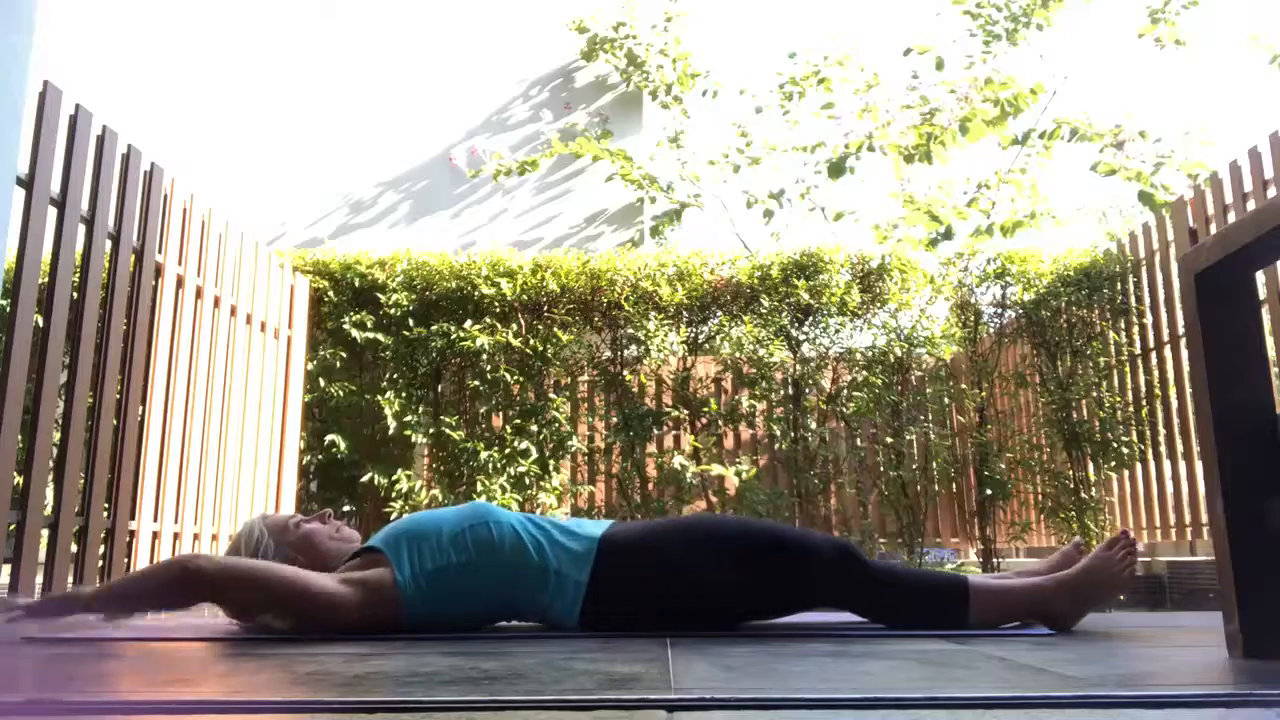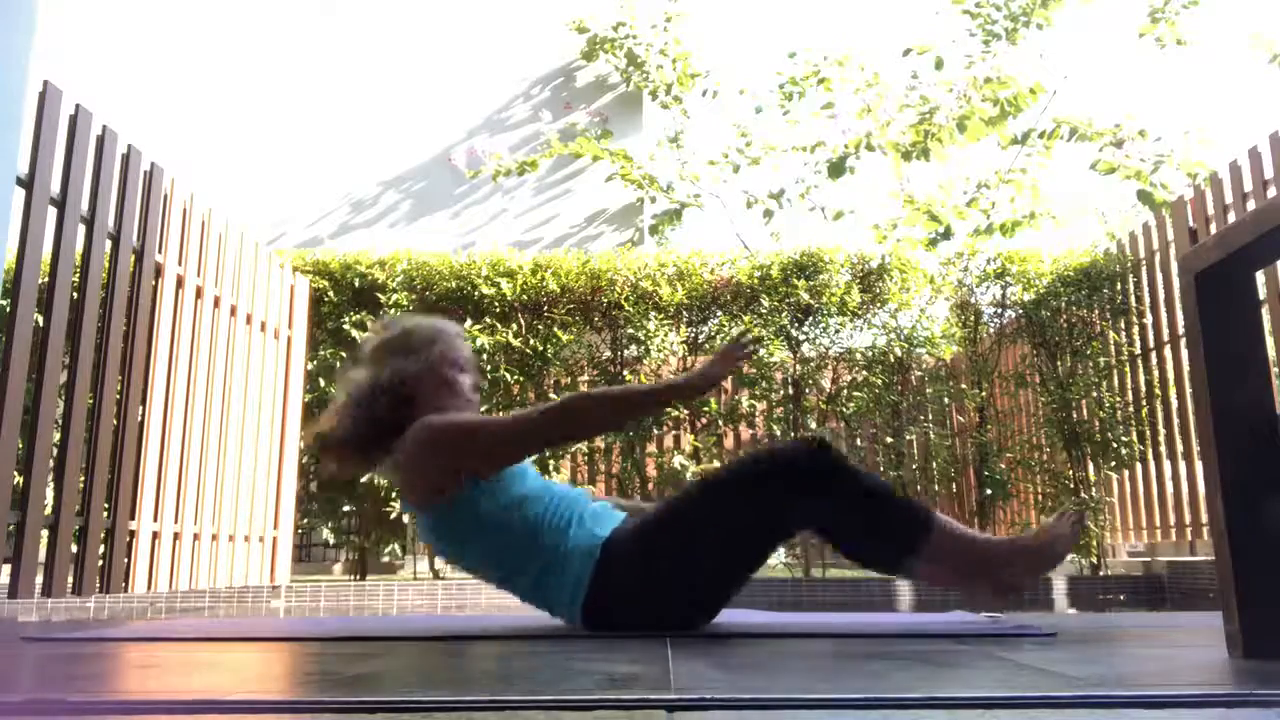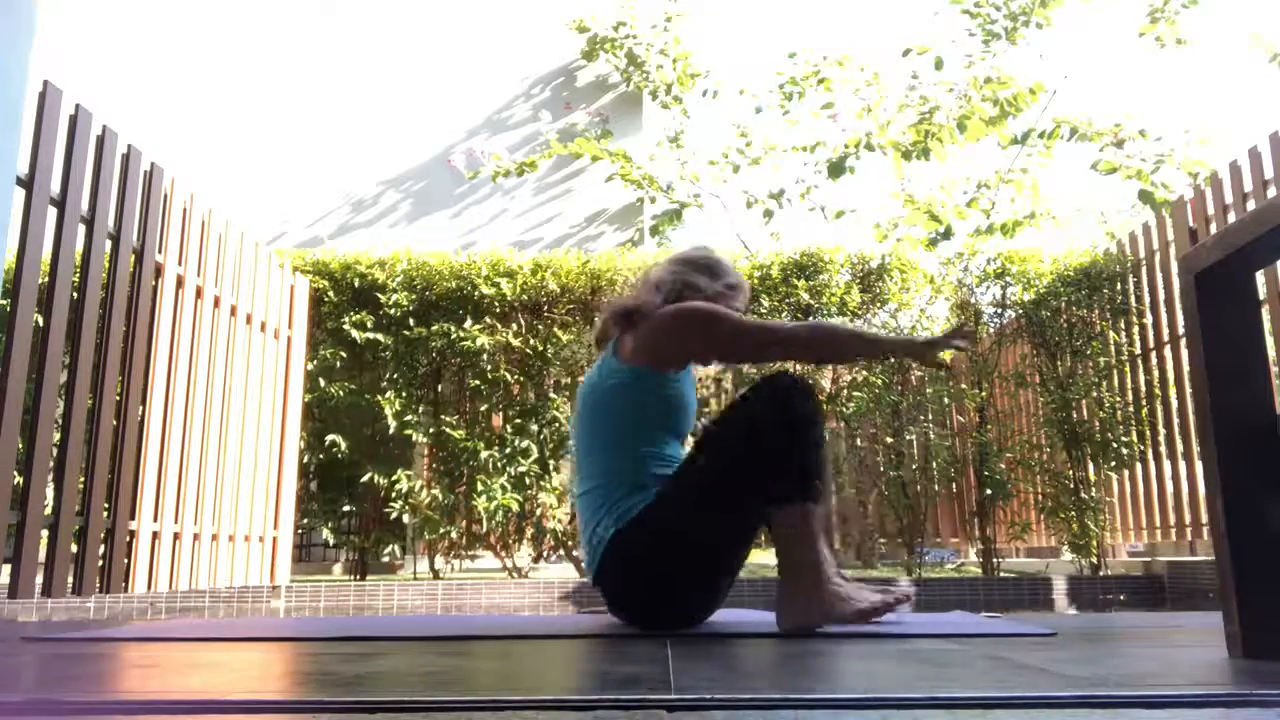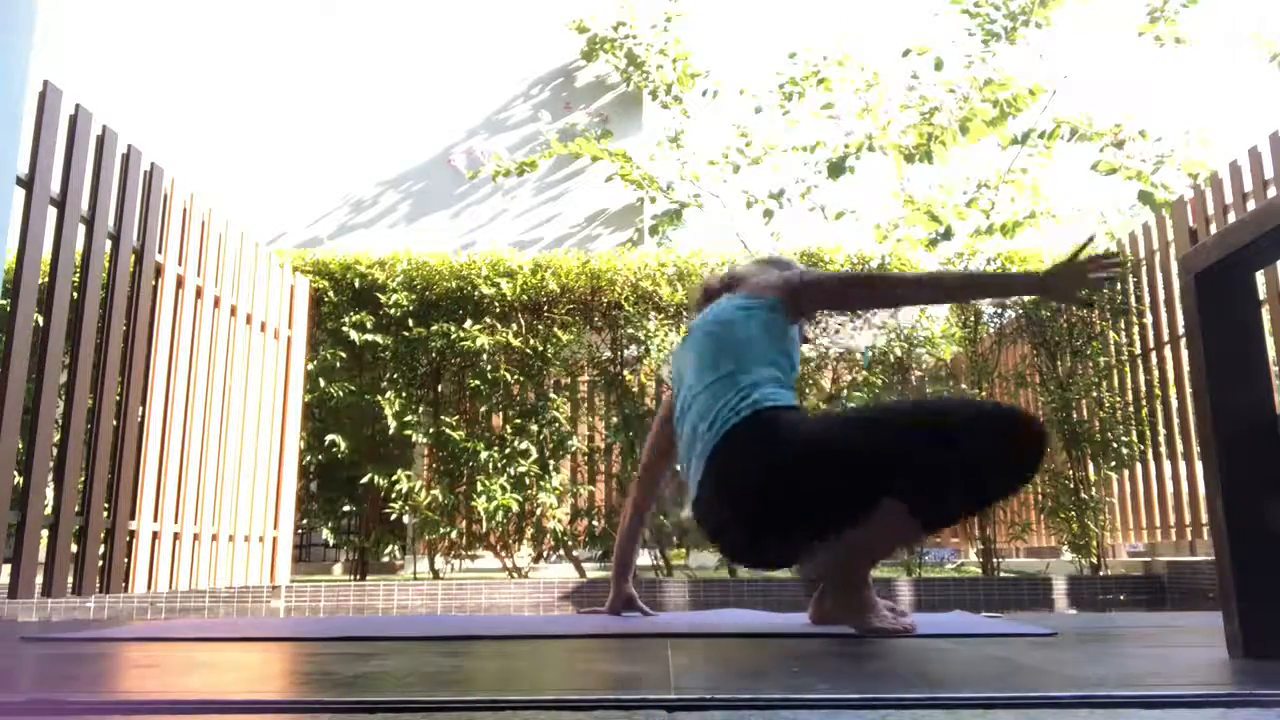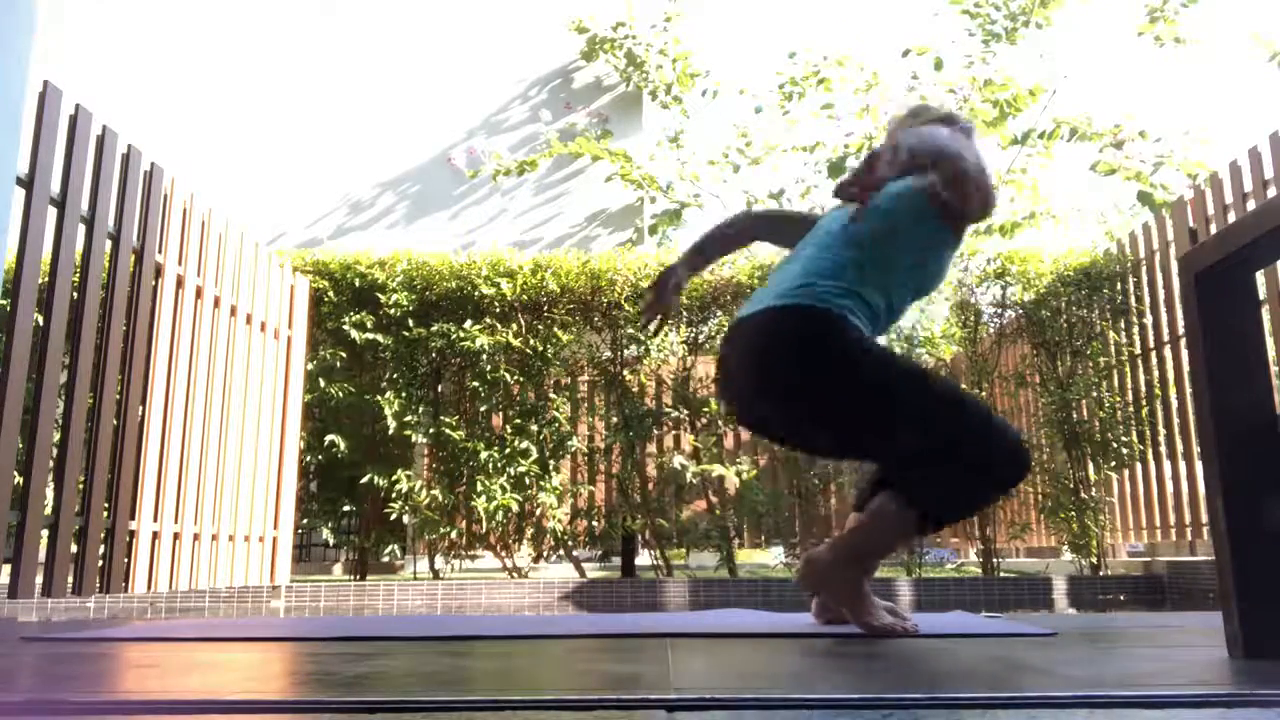
dt=0.5s
person 1, frame 1
left shoulder: (375, 558)
right shoulder: (362, 593)
right elbow: (206, 573)
left hip: (613, 550)
right hip: (615, 584)
left knee: (819, 557)
right knee: (828, 572)
left ankle: (1025, 591)
right ankle: (1039, 597)
person 1, frame 2
left shoulder: (451, 457)
right shoulder: (430, 442)
right elbow: (567, 420)
left wrist: (681, 489)
right wrist: (691, 380)
left hip: (621, 580)
right hip: (627, 591)
left knee: (791, 487)
right knee: (809, 468)
left ankle: (962, 560)
right ankle: (996, 558)
person 1, frame 3
left shoulder: (635, 357)
right shoulder: (676, 324)
right elbow: (803, 341)
right wrist: (912, 348)
left hip: (640, 576)
right hip: (650, 570)
right knee: (784, 399)
left ankle: (813, 579)
right ankle: (809, 588)
person 1, frame 4
left shoulder: (691, 351)
right shoulder: (778, 291)
left elbow: (649, 476)
right elbow: (906, 287)
left wrist: (620, 585)
right wrist: (1036, 282)
left hip: (727, 518)
right hip: (770, 468)
right knee: (1011, 438)
left ankle: (837, 590)
right ankle: (843, 569)
person 1, frame 5
left shoulder: (867, 207)
right shoulder: (947, 196)
left elbow: (755, 220)
right elbow: (947, 145)
left wrist: (676, 274)
right wrist: (911, 148)
left hip: (743, 366)
right hip: (803, 348)
left knee: (917, 444)
right knee: (995, 457)
left ankle: (842, 582)
right ankle: (841, 565)
